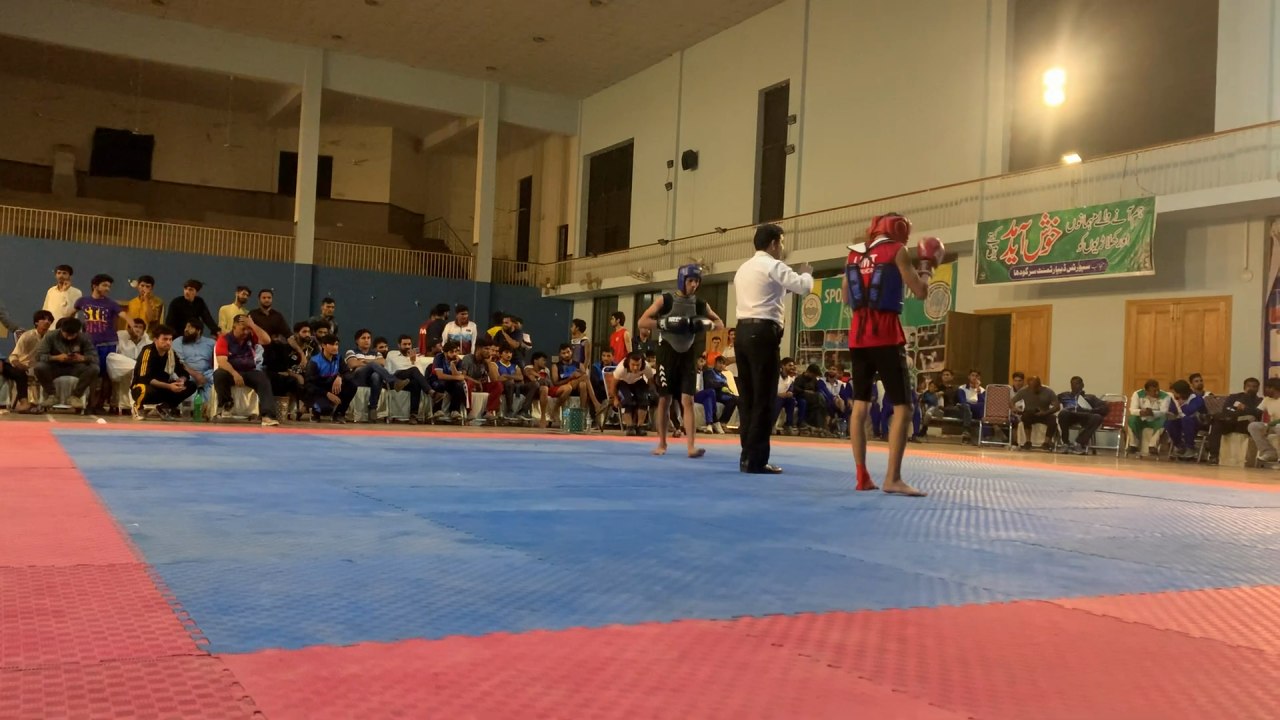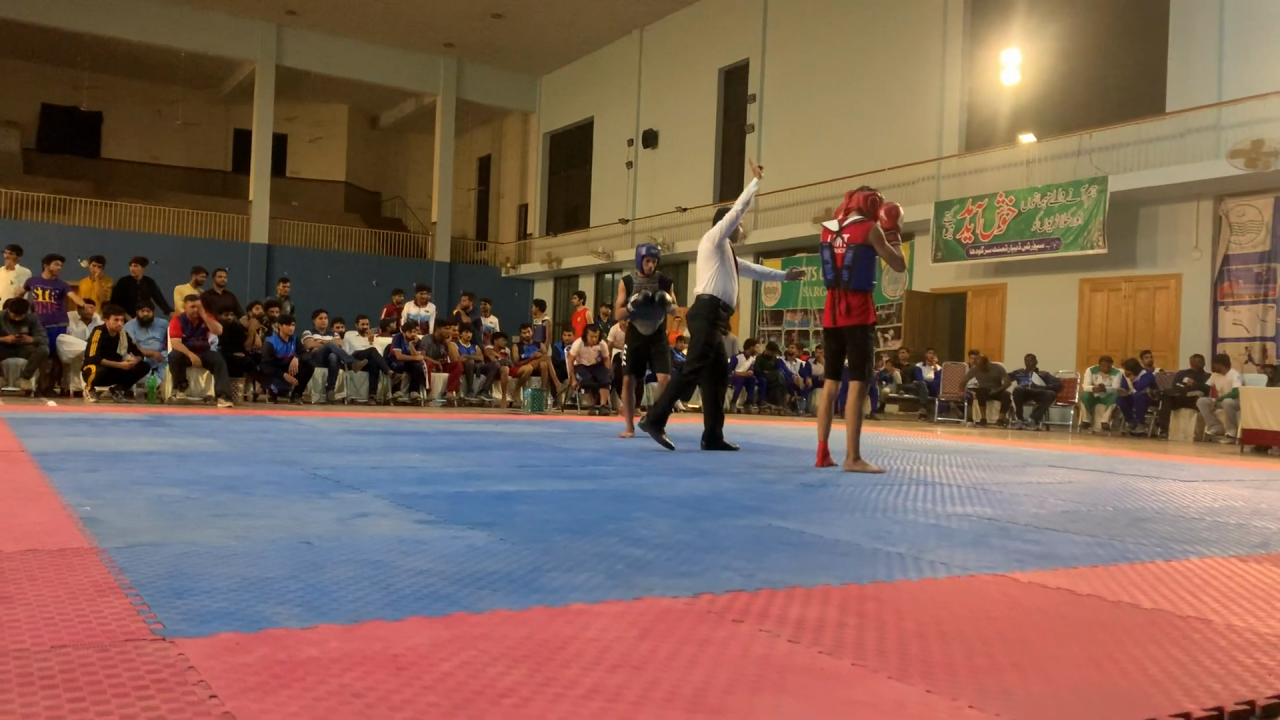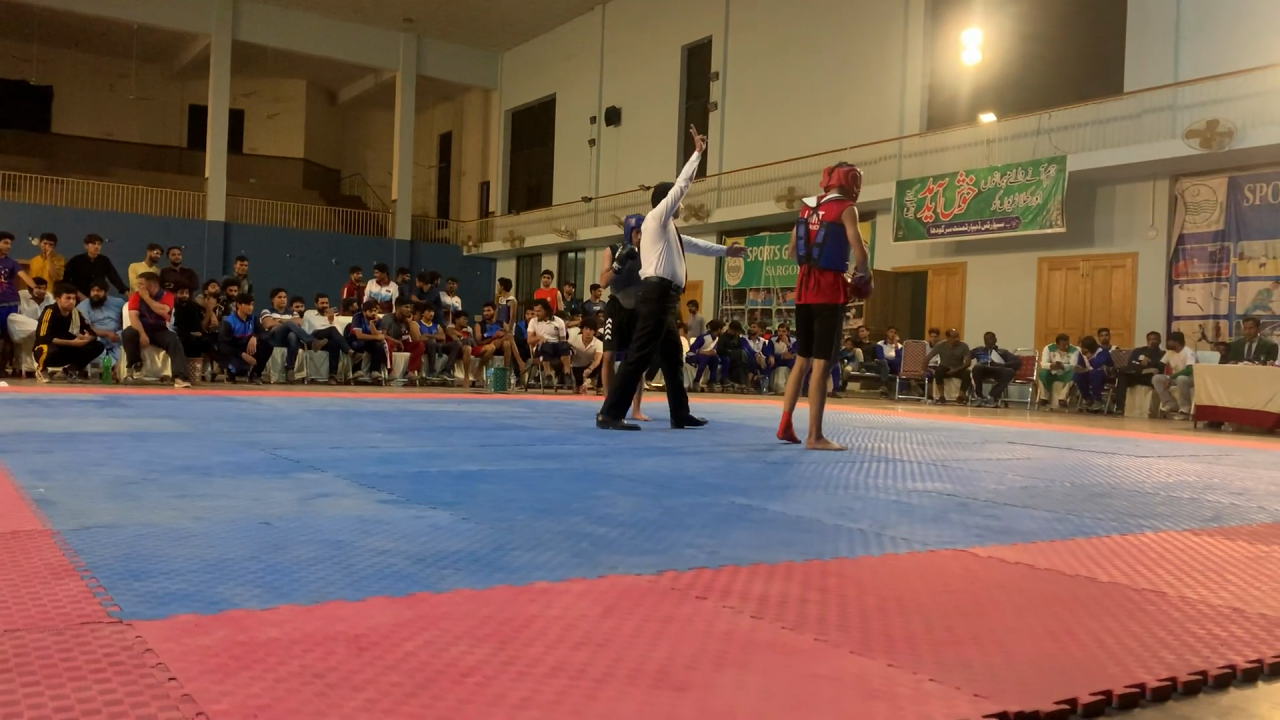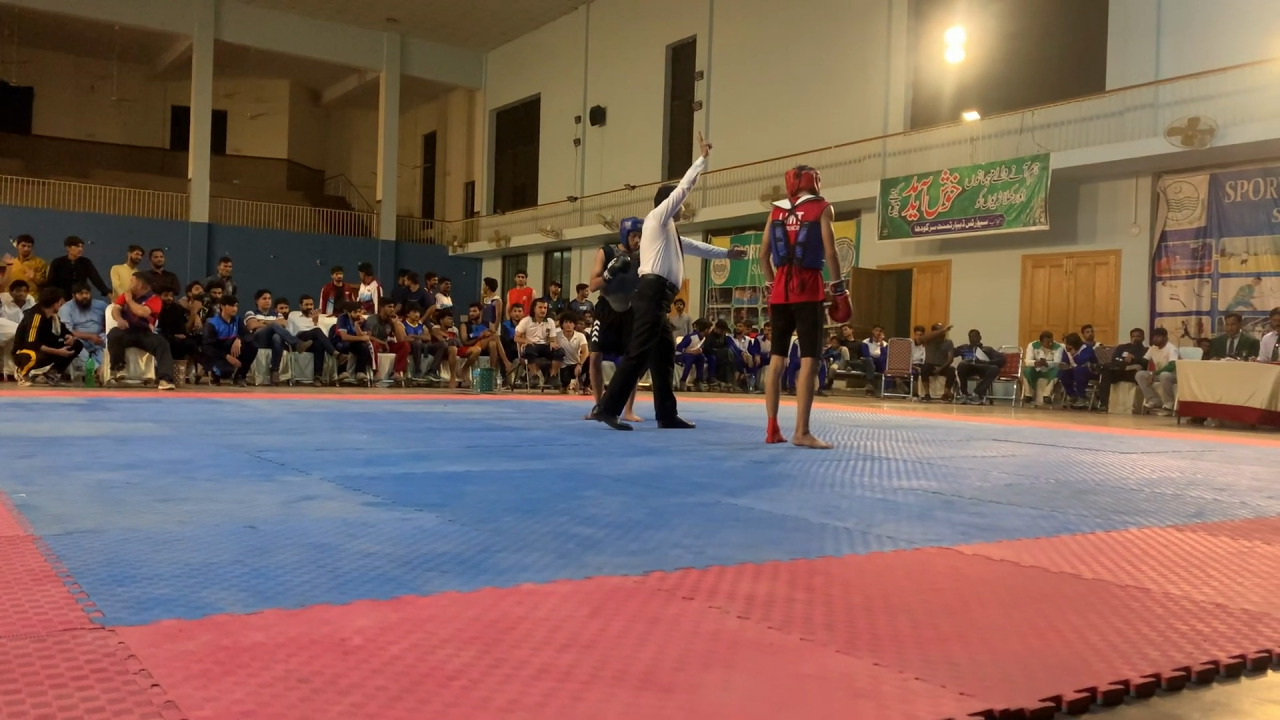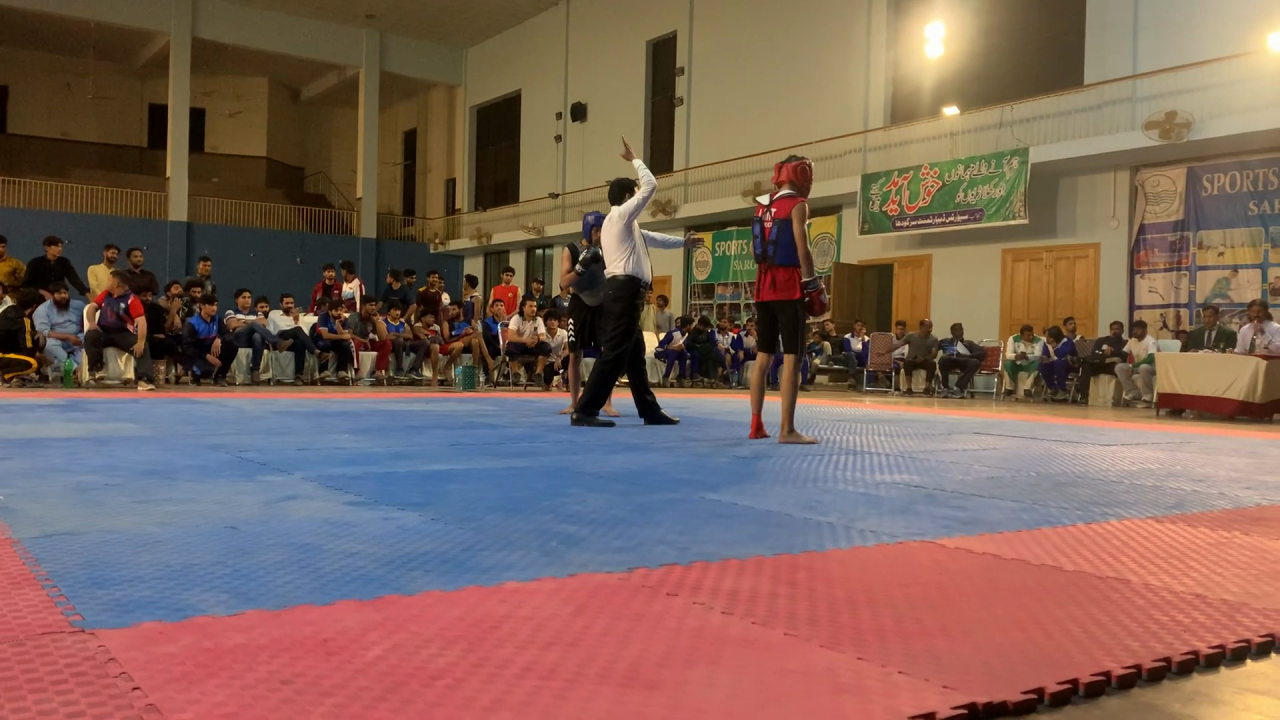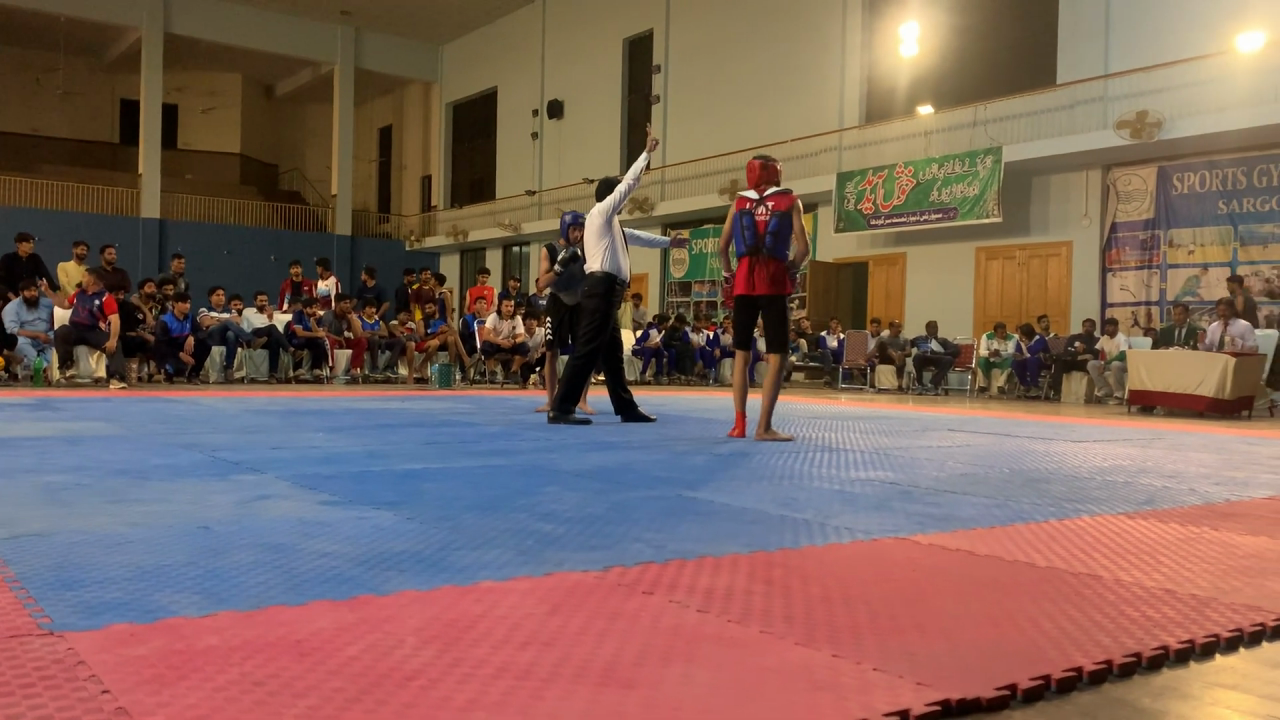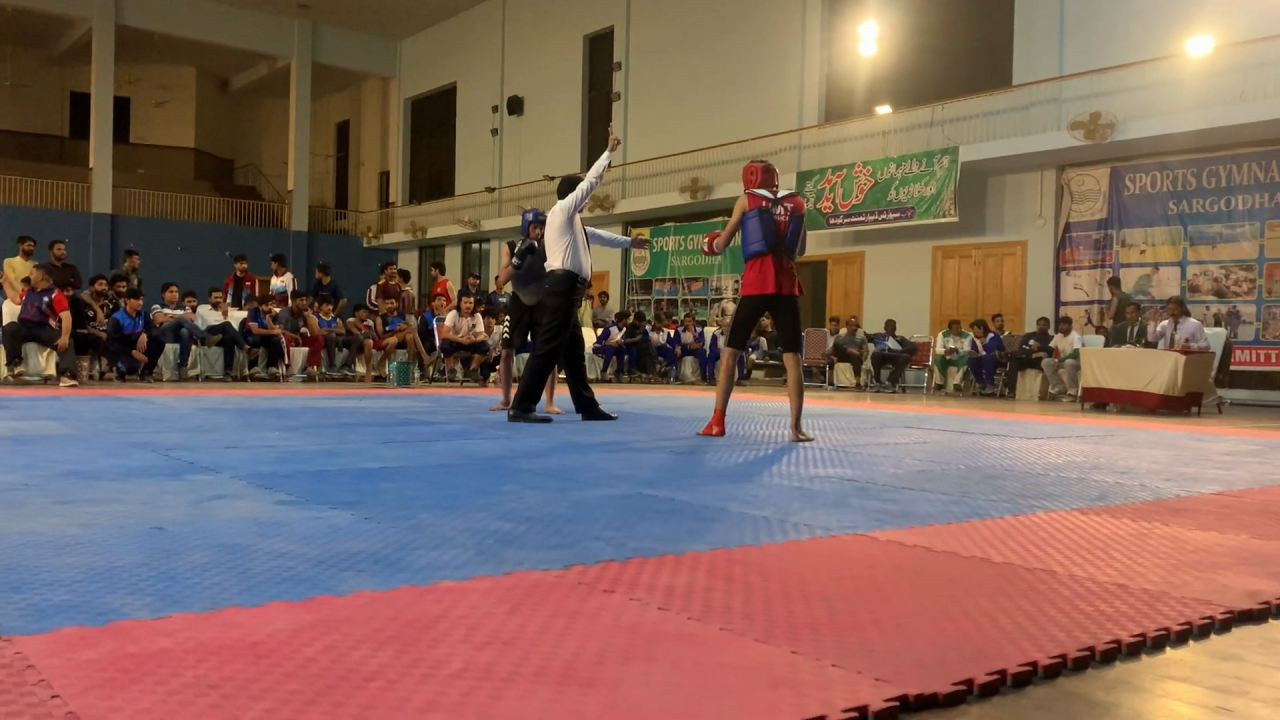
dt=0.7s
person 1, frame 1
left shoulder: (744, 268)
right shoulder: (772, 266)
right elbow: (804, 285)
left wrist: (783, 288)
right wrist: (806, 275)
left hip: (744, 332)
right hip: (763, 334)
left knee: (749, 398)
right knee: (764, 400)
left ankle: (749, 456)
right ankle: (756, 459)
person 1, frame 2
left shoulder: (727, 254)
right shoulder: (714, 239)
left elbow: (754, 270)
right elbow: (738, 208)
left wrist: (784, 275)
right wrist: (756, 180)
left hip: (714, 316)
right hip: (708, 312)
left knee: (715, 376)
right knee: (694, 369)
left ankle: (713, 436)
right ankle: (654, 419)
person 1, frame 3
left shoulder: (669, 230)
right shoulder: (657, 217)
left elbow: (694, 245)
right elbow: (681, 185)
left wrist: (725, 250)
right wrist: (698, 153)
left hip: (661, 296)
right hip: (657, 294)
left knee: (672, 355)
right knee: (641, 354)
left ankle: (680, 413)
right ankle: (610, 413)
person 1, frame 4
left shoulder: (669, 232)
right shoulder: (658, 217)
left elbow: (695, 246)
right elbow: (683, 187)
left wrist: (726, 253)
right wrist: (702, 158)
left hip: (657, 295)
right hip: (653, 292)
left knee: (663, 355)
right knee: (639, 353)
left ankle: (667, 415)
right ankle: (607, 408)
person 1, frame 5
left shoulder: (622, 223)
right shoulder: (621, 214)
left elbow: (650, 238)
right elbow: (650, 186)
left wrist: (683, 242)
right wrist: (635, 160)
left hip: (623, 291)
right hip: (625, 291)
left knee: (634, 353)
right knee: (614, 353)
left ankle: (650, 410)
right ankle: (584, 411)
person 1, frame 6
left shoulder: (609, 223)
right shoulder: (601, 212)
left elbow: (636, 236)
right elbow: (629, 182)
left wrist: (668, 242)
right wrist: (647, 152)
left hip: (605, 290)
right hip: (602, 288)
left knee: (612, 352)
right knee: (587, 349)
left ankle: (626, 408)
right ankle: (561, 409)
person 1, frame 7
left shoulder: (570, 220)
right shoulder: (563, 209)
left elbow: (596, 235)
right elbow: (591, 180)
left wrist: (630, 242)
right wrist: (609, 151)
left hip: (565, 288)
right hip: (562, 286)
left knee: (573, 350)
right knee: (548, 348)
left ankle: (587, 406)
right ankle: (520, 407)
person 2, frame 1
left shoulder: (854, 252)
right shoulder: (897, 250)
right elbow: (920, 292)
right wrist: (928, 264)
left hip: (858, 334)
right hip: (885, 334)
left knee: (861, 404)
right knee: (902, 407)
left ankle: (862, 477)
right ankle: (893, 478)
person 2, frame 2
left shoulder: (828, 230)
right shoulder: (869, 228)
right elbow: (899, 265)
right wrist: (893, 233)
left hip: (831, 312)
right hip: (858, 313)
left knee: (831, 384)
right knee: (858, 385)
left ankle: (823, 453)
right ankle: (852, 457)
person 2, frame 3
left shoulder: (807, 207)
right shoulder: (845, 208)
left elbow: (793, 250)
right elbow: (859, 252)
right wrist: (861, 276)
left hip: (804, 289)
right hip: (829, 291)
left knee: (803, 359)
right knee: (821, 364)
left ankle: (786, 425)
right ankle: (814, 436)
person 2, frame 4
left shoulder: (777, 210)
right shoulder: (822, 208)
left elbow: (763, 253)
right elbow: (829, 252)
right wrist: (839, 289)
left hip: (780, 290)
right hip: (808, 290)
left knee: (777, 360)
right knee: (809, 361)
left ankle: (772, 429)
right ankle: (801, 431)
person 2, frame 5
left shoulder: (762, 205)
right shoulder: (797, 205)
right elbow: (802, 250)
right wrist: (812, 284)
left hip: (764, 286)
right hip: (789, 286)
left knee: (764, 356)
right knee: (791, 358)
left ankle: (756, 425)
right ankle: (787, 430)
person 2, frame 6
left shoulder: (739, 202)
right shoulder: (790, 201)
left elbow: (722, 246)
right elbow: (802, 248)
left wrist: (727, 275)
right wrist: (791, 271)
left hip: (743, 282)
right hip: (774, 283)
left knee: (742, 355)
right knee: (776, 357)
left ankle: (739, 424)
right ankle: (764, 427)
person 2, frame 7
left shoulder: (747, 200)
right shoulder: (797, 203)
left elbow: (722, 242)
left wrist: (711, 243)
left hip: (756, 283)
right hip: (786, 284)
left knee: (732, 351)
right knee: (792, 357)
left ankle: (717, 421)
right ankle: (795, 427)
person 3, frame 1
left shoulder: (700, 304)
right shoulder: (664, 300)
left elbow: (719, 324)
right elbow: (642, 321)
left wrist: (708, 324)
right wrist: (665, 323)
left hip: (688, 355)
right hip: (668, 353)
left knee: (687, 401)
right knee: (664, 400)
left ankle: (691, 446)
right ankle: (662, 443)
person 3, frame 2
left shoulder: (665, 282)
right shoulder: (626, 282)
left elbow: (674, 311)
right elbow: (618, 315)
left wrist: (668, 303)
right wrist: (633, 304)
left hip: (657, 336)
right hip: (635, 334)
left knee: (665, 380)
right knee: (628, 381)
right ankle: (629, 427)
person 3, frame 3
right shoulder: (613, 251)
right elbow: (603, 282)
right wrist: (620, 262)
right hip: (616, 308)
right knee: (609, 356)
left ankle: (636, 409)
person 3, frame 4
right shoulder: (605, 253)
right elbow: (592, 286)
right wrist: (611, 272)
left hip: (629, 312)
right hip: (606, 310)
right knee: (595, 357)
left ankle: (628, 410)
right ankle: (598, 405)
person 3, frame 5
right shoulder: (571, 251)
right elbow: (564, 283)
right wrist: (583, 265)
left hip: (602, 306)
right hip: (579, 306)
right knee: (575, 356)
left ankle: (607, 403)
right ankle: (574, 403)
person 3, frame 6
right shoulder: (549, 250)
right elbow: (542, 284)
right wrist: (561, 265)
left hip: (581, 305)
right hip: (558, 305)
right knee: (551, 354)
left ankle: (583, 401)
right ankle: (551, 402)
person 3, frame 7
left shoulder: (547, 247)
right shoulder: (511, 247)
right elbow: (501, 280)
right hip: (518, 304)
right knee: (507, 353)
left ankle: (549, 403)
right ankle: (506, 399)
